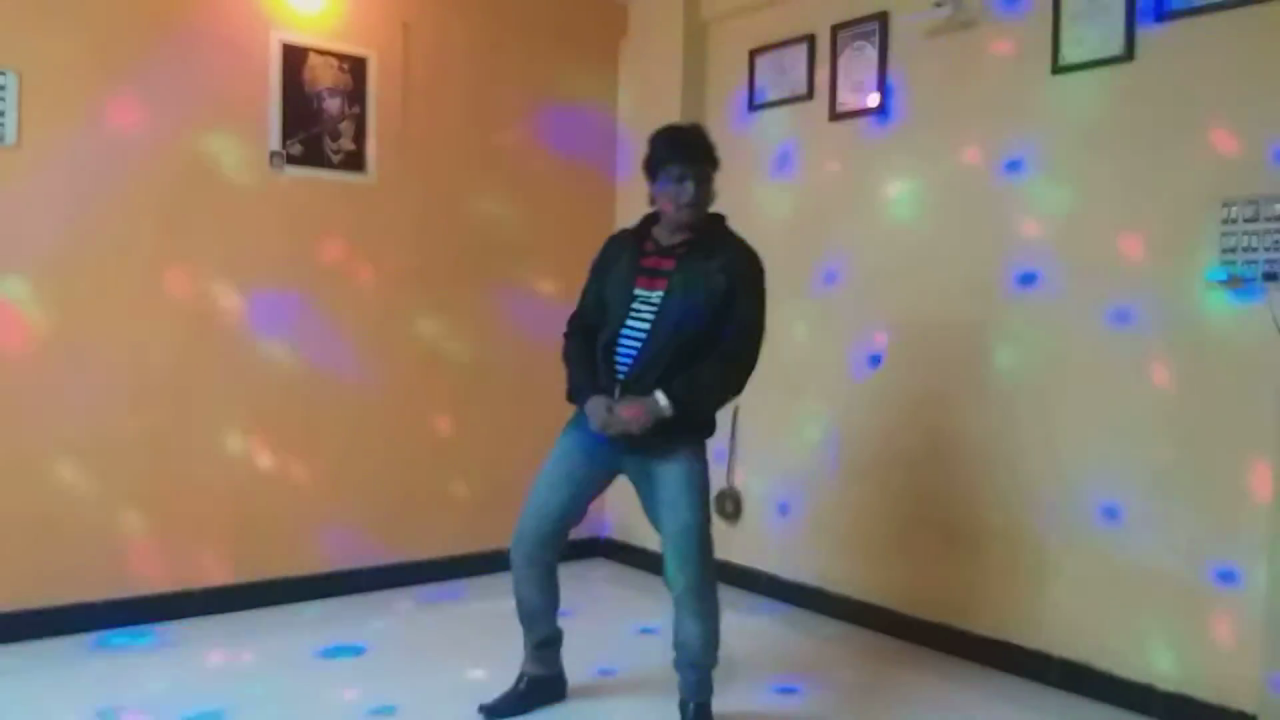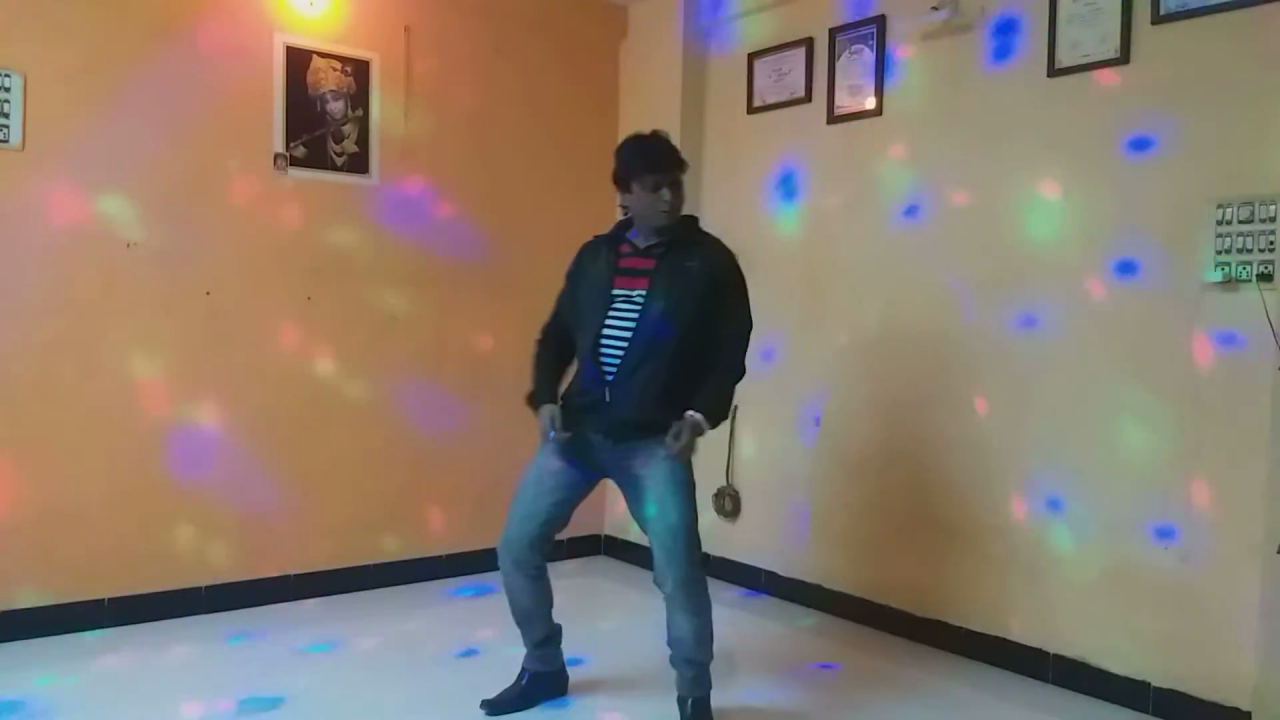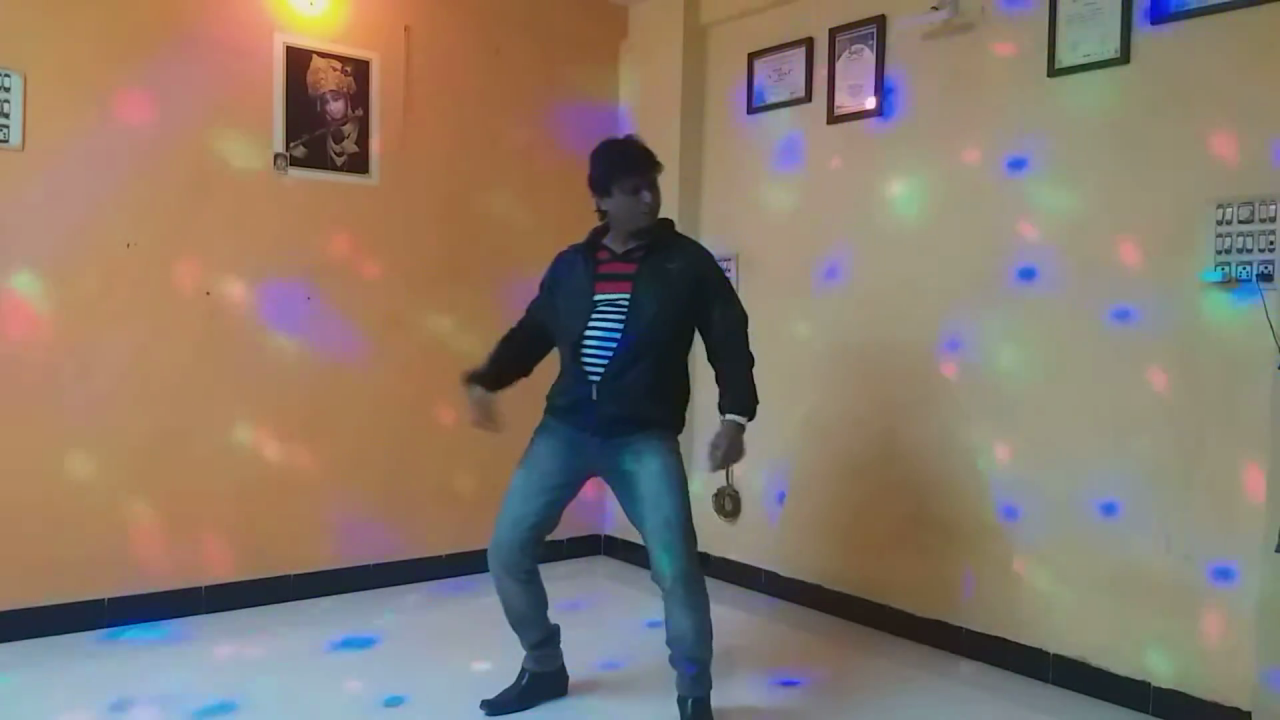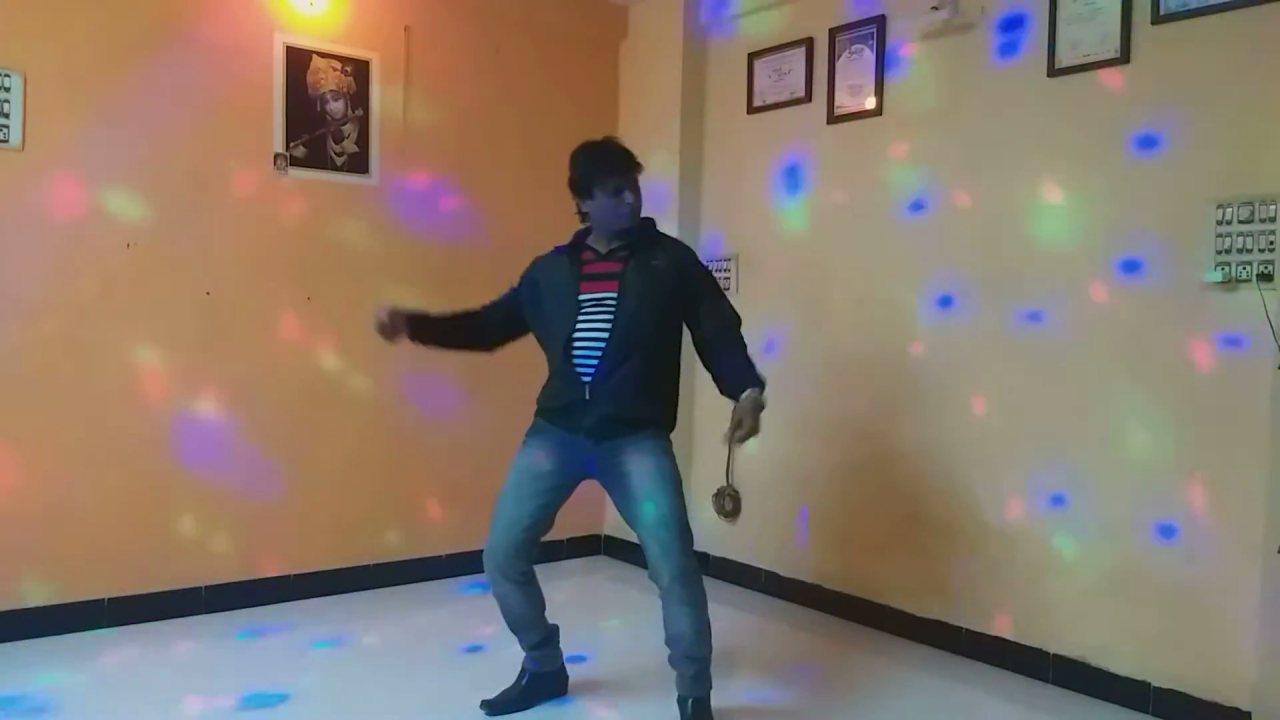
dt=0.2s
person 1, frame 1
left shoulder: (733, 262)
right shoulder: (619, 251)
left elbow: (733, 361)
right elbow: (580, 330)
left wrist: (658, 403)
right wrist: (590, 395)
left hip: (670, 437)
right hip: (595, 424)
left knee: (689, 574)
right knee: (530, 545)
person 1, frame 2
left shoulder: (708, 262)
right shoulder: (594, 257)
left elbow: (729, 352)
right elbow: (556, 336)
left wrist: (699, 415)
right wrist: (543, 400)
left hip: (656, 439)
right hip: (578, 429)
left knee: (679, 572)
right knee: (518, 546)
right ankle: (544, 668)
person 1, frame 3
left shoulder: (687, 262)
right shoulder: (569, 265)
left elbow: (728, 343)
right elbow: (530, 335)
left wrist: (735, 416)
right wrist: (484, 381)
left hip: (645, 436)
right hip: (565, 427)
left knee: (675, 569)
right knee: (507, 552)
right ankle: (543, 666)
person 1, frame 4
left shoulder: (670, 261)
right shoulder: (551, 270)
left elbow: (717, 330)
right elbow: (490, 325)
left wrist: (747, 392)
right wrist: (413, 323)
left hip: (636, 437)
right hip: (556, 432)
left knee: (675, 568)
right knee: (503, 554)
right ankle: (544, 668)
